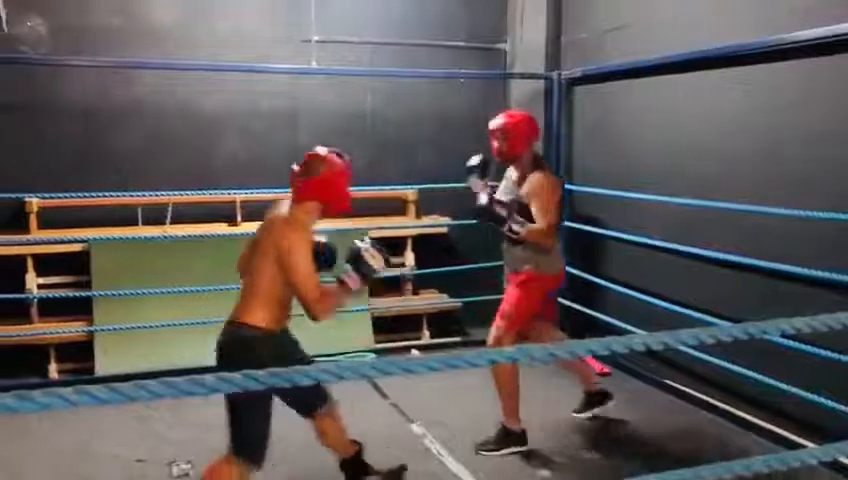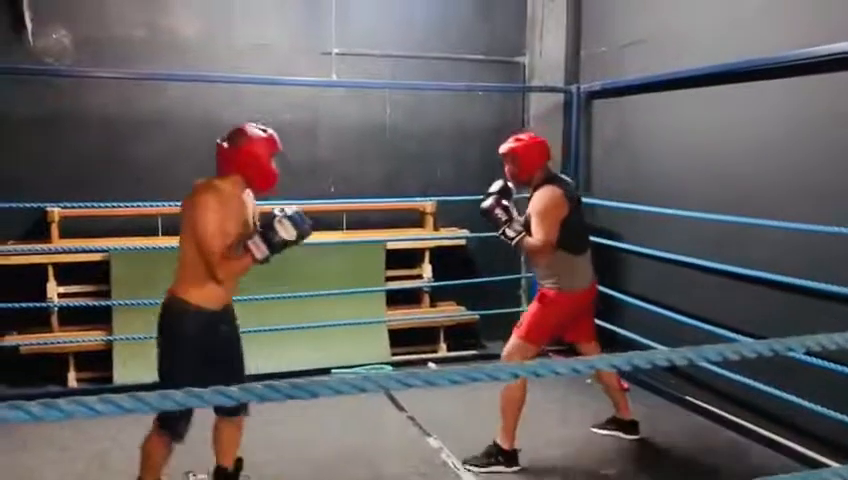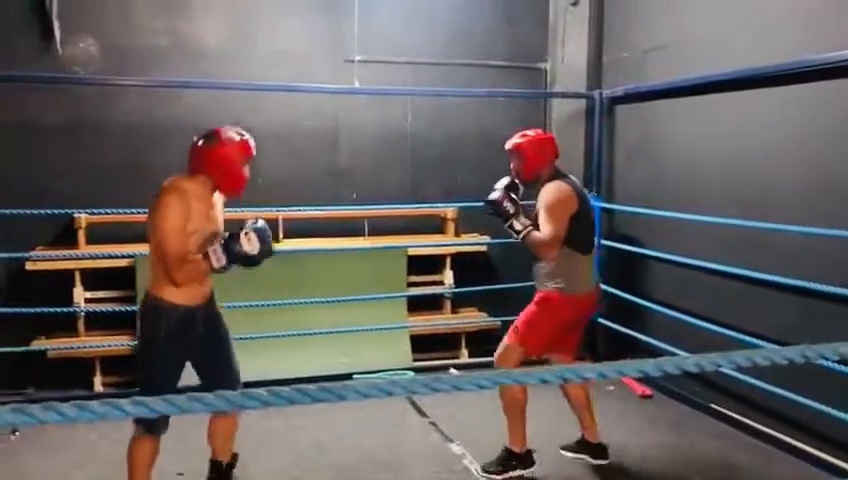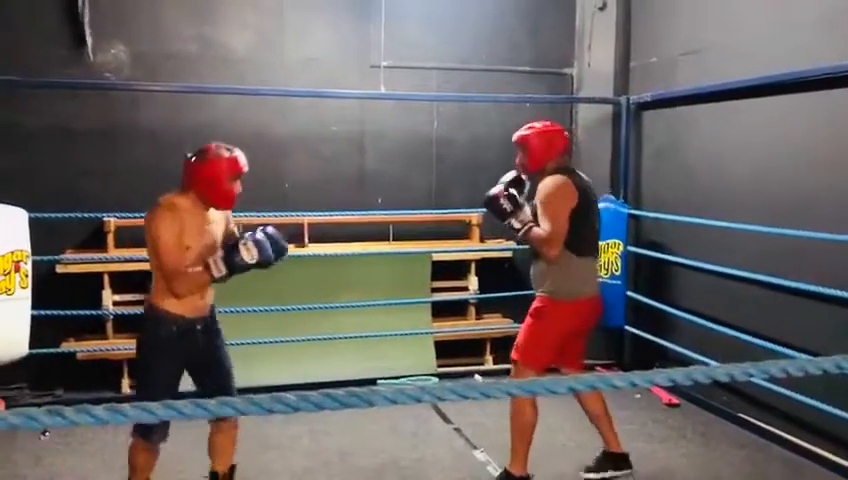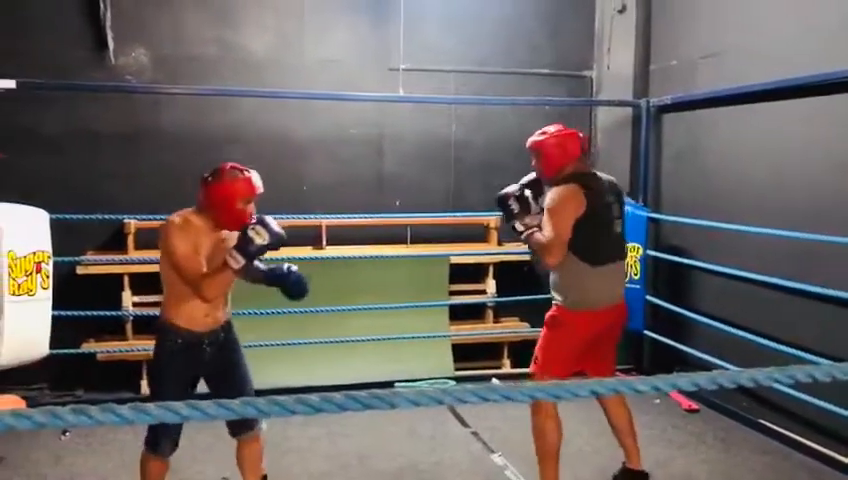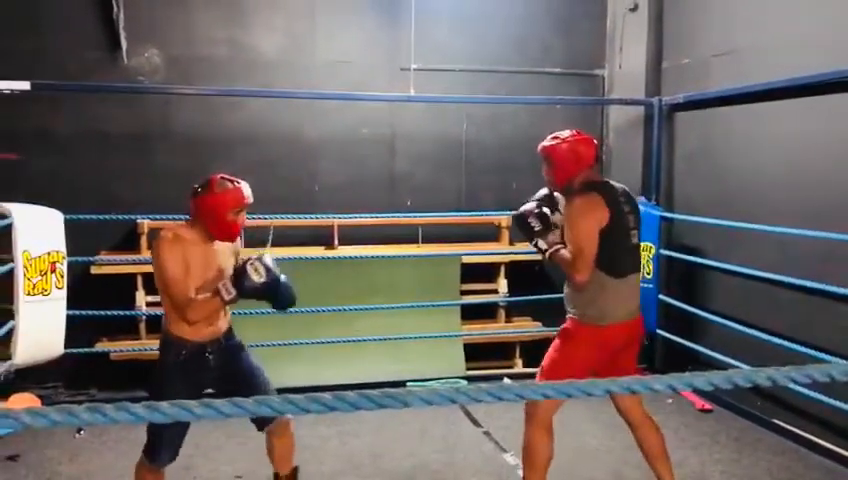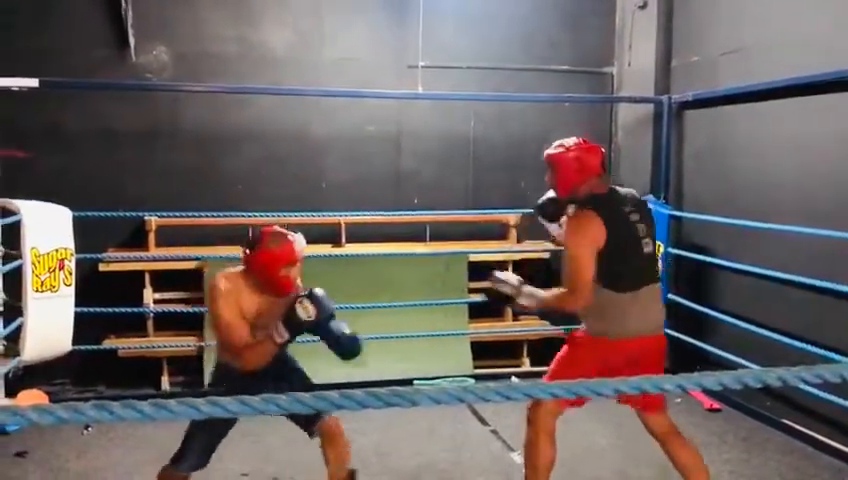
dt=0.5s
person 1, frame 1
left shoulder: (539, 180)
right shoulder: (513, 172)
left elbow: (545, 236)
right elbow: (500, 205)
left wrist: (506, 221)
right wrist: (479, 181)
left hip: (537, 274)
right hip: (523, 271)
left knee: (498, 344)
right knee: (544, 334)
left ankle: (513, 431)
right ankle: (595, 389)
person 1, frame 2
left shoulder: (547, 196)
right shoulder: (555, 187)
left elbow: (541, 251)
right elbow: (539, 235)
left wrist: (505, 224)
right wrist: (507, 209)
left hip: (561, 292)
right hip: (579, 287)
left knee: (513, 358)
right knee: (591, 351)
left ankle: (504, 450)
right ankle: (625, 418)
person 1, frame 3
left shoulder: (555, 192)
right shoulder: (562, 188)
left elbow: (548, 248)
right elbow: (545, 237)
left wrist: (513, 217)
right wrist: (515, 209)
left hip: (561, 296)
right hip: (577, 293)
left knee: (505, 360)
right knee: (561, 364)
right ankle: (592, 441)
person 1, frame 4
left shoulder: (554, 185)
right shoulder: (578, 183)
left elbow: (550, 247)
left wrist: (514, 216)
right wrist: (521, 207)
left hip: (559, 302)
right hip: (584, 299)
left knee: (521, 382)
right knee: (573, 374)
person 1, frame 5
left shoulder: (565, 194)
right shoulder: (609, 186)
left elbow: (551, 256)
left wrist: (522, 219)
right wrist: (540, 207)
left hip: (578, 312)
right hip: (613, 306)
left knee: (543, 400)
person 1, frame 6
left shoulder: (584, 203)
right shoulder: (622, 196)
left elbow: (580, 271)
left wrist: (544, 239)
right wrist: (558, 222)
left hip: (592, 327)
right hip: (628, 322)
left knee: (538, 412)
right knee: (632, 409)
person 1, frame 7
left shoulder: (583, 220)
right shoulder: (634, 203)
left elbow: (577, 299)
left wrist: (521, 291)
left hip: (606, 341)
right hip: (651, 336)
left knee: (541, 414)
right knee: (660, 425)
person 2, frame 1
left shoulder: (289, 216)
right shoulder: (291, 231)
left elbow: (245, 266)
right elbow: (316, 308)
right wrist: (356, 275)
left hip: (274, 339)
right hip: (250, 346)
left knee: (321, 406)
person 2, frame 2
left shoulder: (245, 198)
right shoulder: (207, 198)
left elbow: (244, 250)
right elbow: (220, 270)
left wrist: (283, 233)
right wrist: (266, 243)
left hip: (222, 317)
right hip: (185, 319)
left knee: (234, 410)
right knee: (172, 426)
person 2, frame 3
left shoulder: (215, 196)
right shoulder: (173, 198)
right elbow: (177, 272)
left wrist: (240, 247)
right wrist: (226, 253)
left hip: (205, 312)
right hip: (166, 317)
right knee: (153, 423)
person 2, frame 4
left shoulder: (219, 213)
right shoulder: (166, 214)
left elbow: (232, 247)
right elbow: (177, 283)
left wrist: (259, 244)
right wrist: (227, 263)
left hip: (206, 325)
right hip: (166, 329)
left knee: (226, 415)
right knee: (151, 430)
person 2, frame 5
left shoulder: (235, 227)
right shoulder: (177, 229)
left elbow: (248, 271)
right elbow: (205, 290)
left wrist: (278, 274)
right wrist: (243, 252)
left hip: (221, 338)
right hip: (178, 344)
left knee: (249, 428)
right knee: (161, 442)
person 2, frame 6
left shoulder: (229, 240)
right shoulder: (170, 243)
left elbow: (245, 286)
right elbow: (190, 312)
left wrist: (268, 284)
right wrist: (235, 286)
left hip: (226, 346)
right hip: (182, 354)
left knee: (279, 420)
right knee: (158, 454)
person 2, frame 7
left shoulder: (288, 284)
right shoulder: (224, 289)
left elbow: (315, 316)
right elbow: (246, 357)
left wrist: (333, 328)
right wrist: (288, 327)
left hip: (278, 369)
right hip: (234, 378)
left knee: (330, 427)
